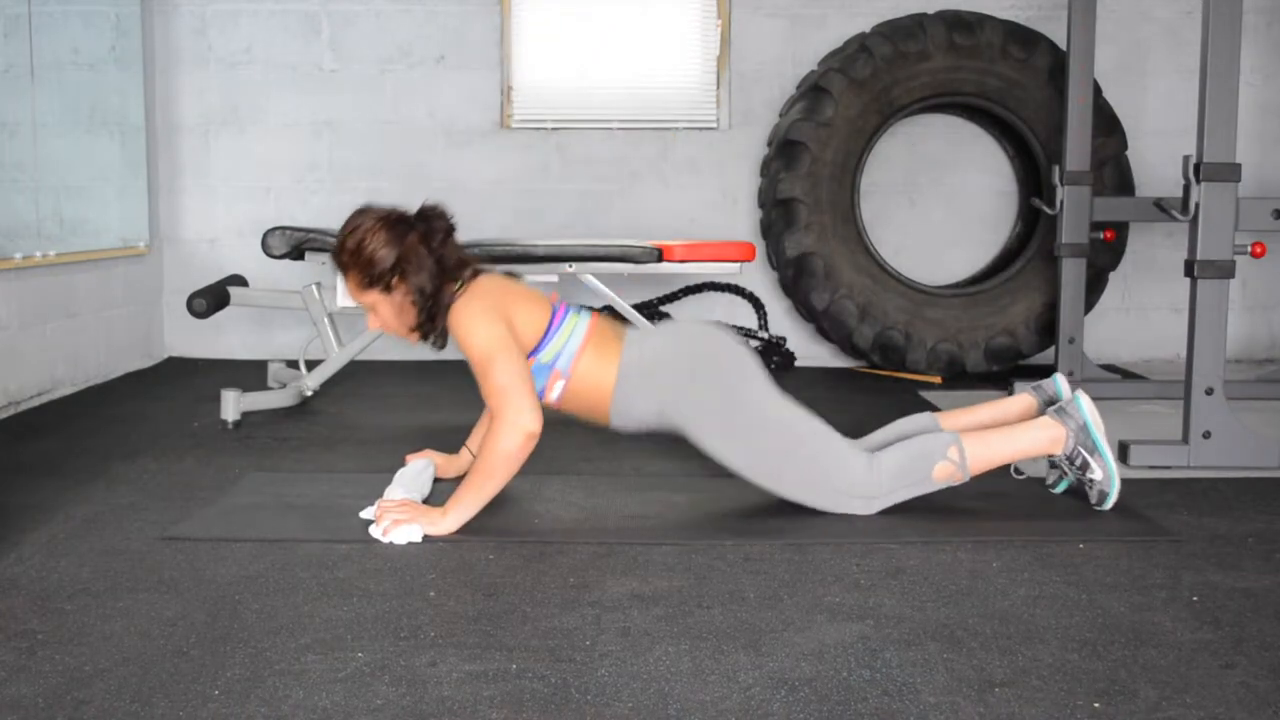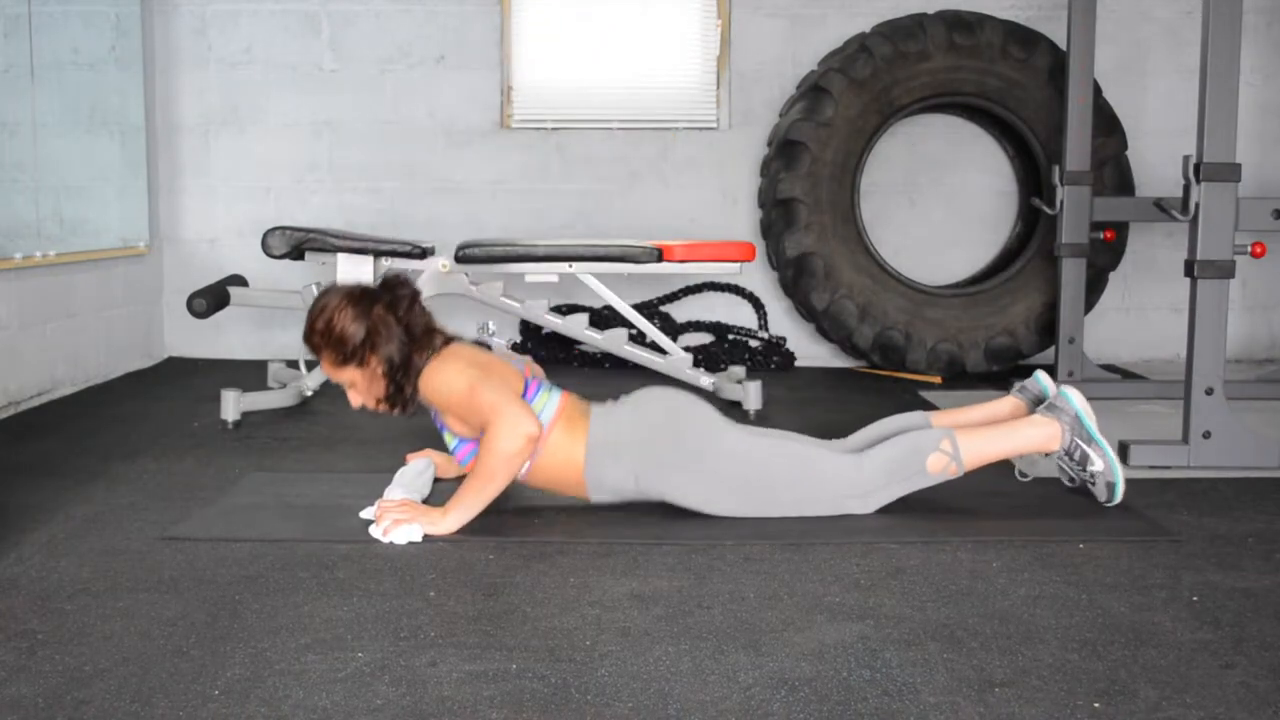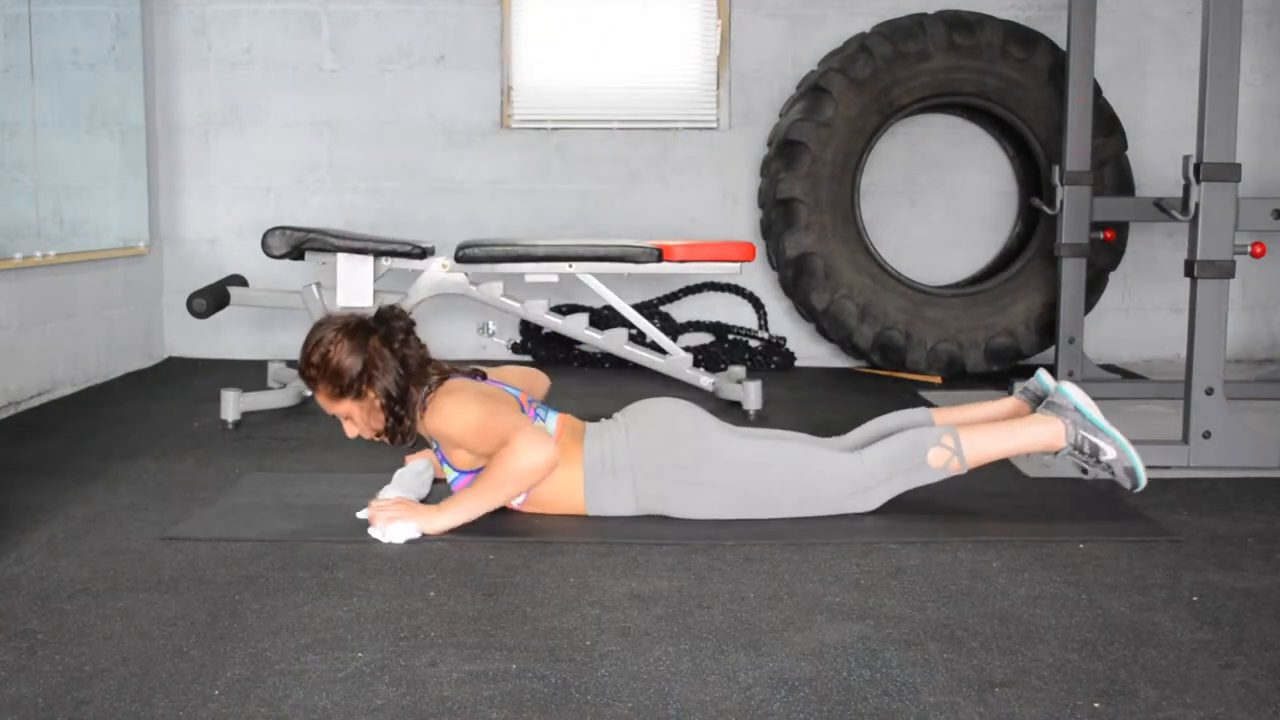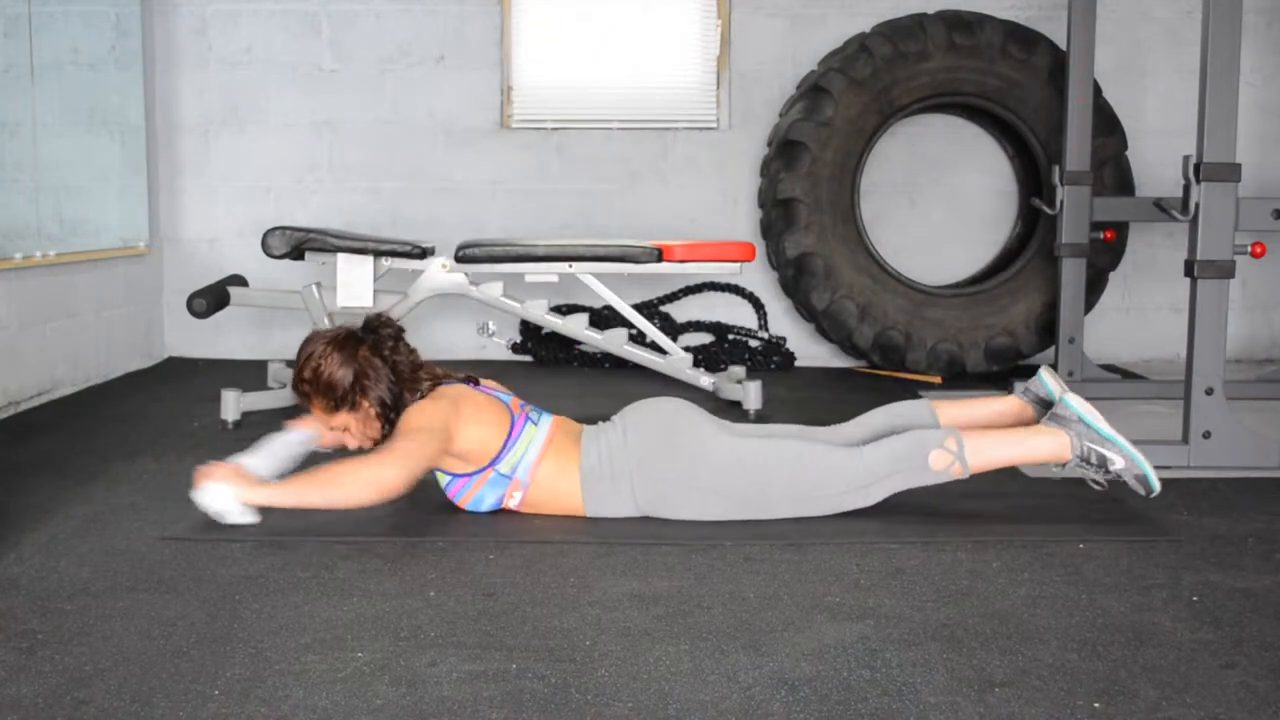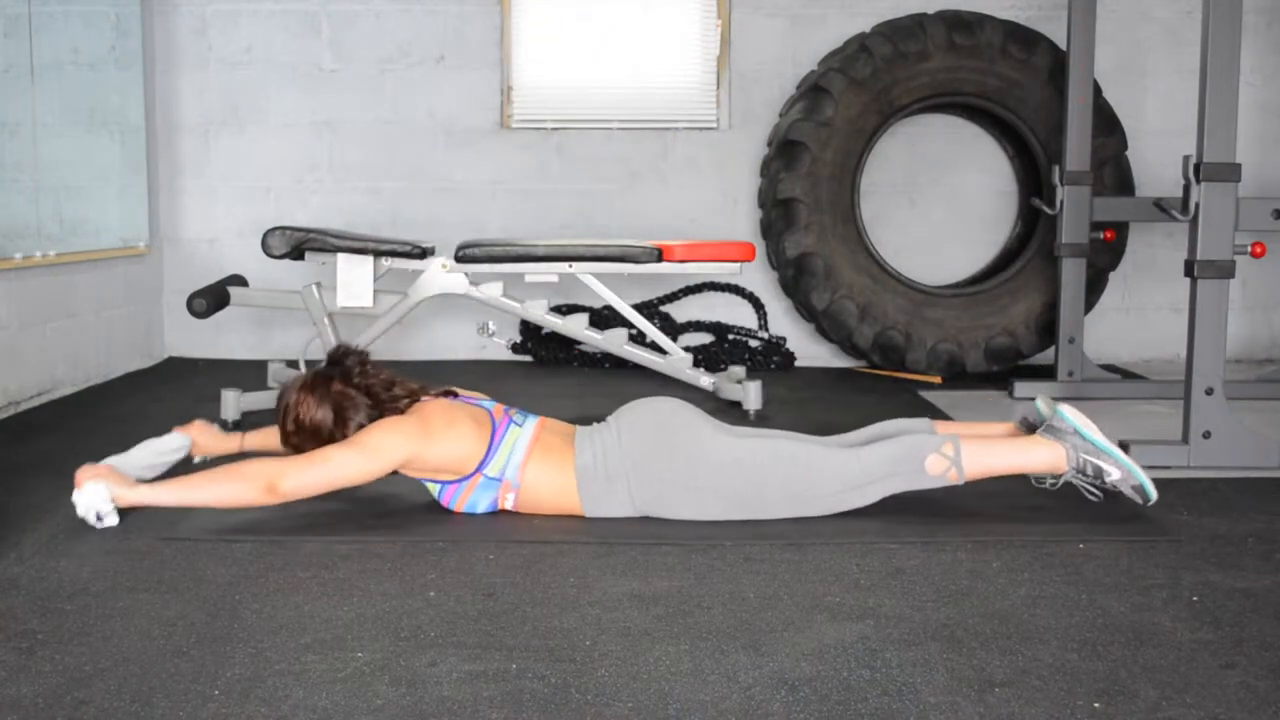
dt=0.3s
person 1, frame 1
left shoulder: (469, 310)
right shoulder: (477, 291)
left elbow: (520, 428)
right elbow: (515, 383)
left wrist: (448, 515)
right wrist: (461, 458)
left hip: (691, 380)
right hip: (689, 358)
left knee: (861, 488)
right knee: (853, 458)
left ankle: (1055, 434)
right ankle: (1036, 403)
person 1, frame 2
left shoulder: (437, 378)
right shoulder: (450, 361)
left elbow: (519, 426)
left wrist: (451, 514)
right wrist: (461, 457)
left hip: (660, 452)
right hip: (656, 427)
left knee: (862, 485)
right knee: (845, 457)
left ankle: (1049, 432)
right ankle: (1024, 403)
person 1, frame 3
left shoulder: (444, 411)
right shoulder: (447, 385)
left elbow: (535, 449)
left wrist: (444, 512)
left hip: (660, 466)
right hip: (655, 434)
left knee: (867, 477)
right knee: (847, 453)
left ankle: (1057, 429)
right ankle: (1028, 400)
person 1, frame 4
left shoulder: (426, 417)
right shoulder: (443, 388)
left elbow: (382, 479)
left wrist: (253, 488)
right wrist: (334, 423)
left hip: (662, 469)
right hip: (657, 436)
left knee: (870, 477)
right knee: (850, 442)
left ankle: (1066, 445)
right ankle: (1028, 405)
person 1, frame 5
left shoulder: (401, 438)
right shoulder: (415, 403)
left elbow: (280, 487)
right elbow: (316, 437)
left wrist: (131, 490)
right wrist: (224, 438)
left hip: (652, 471)
right hip: (653, 436)
left knee: (859, 479)
right knee: (846, 456)
left ankle: (1059, 454)
right ankle: (1033, 431)
